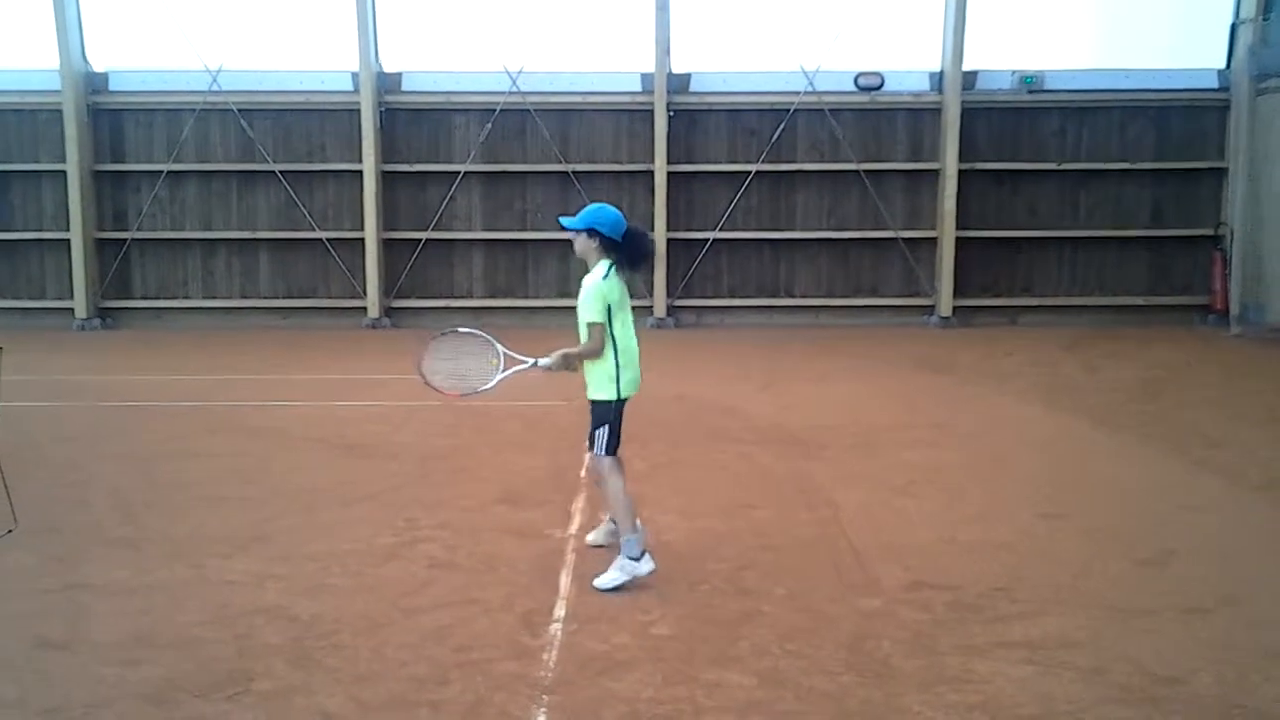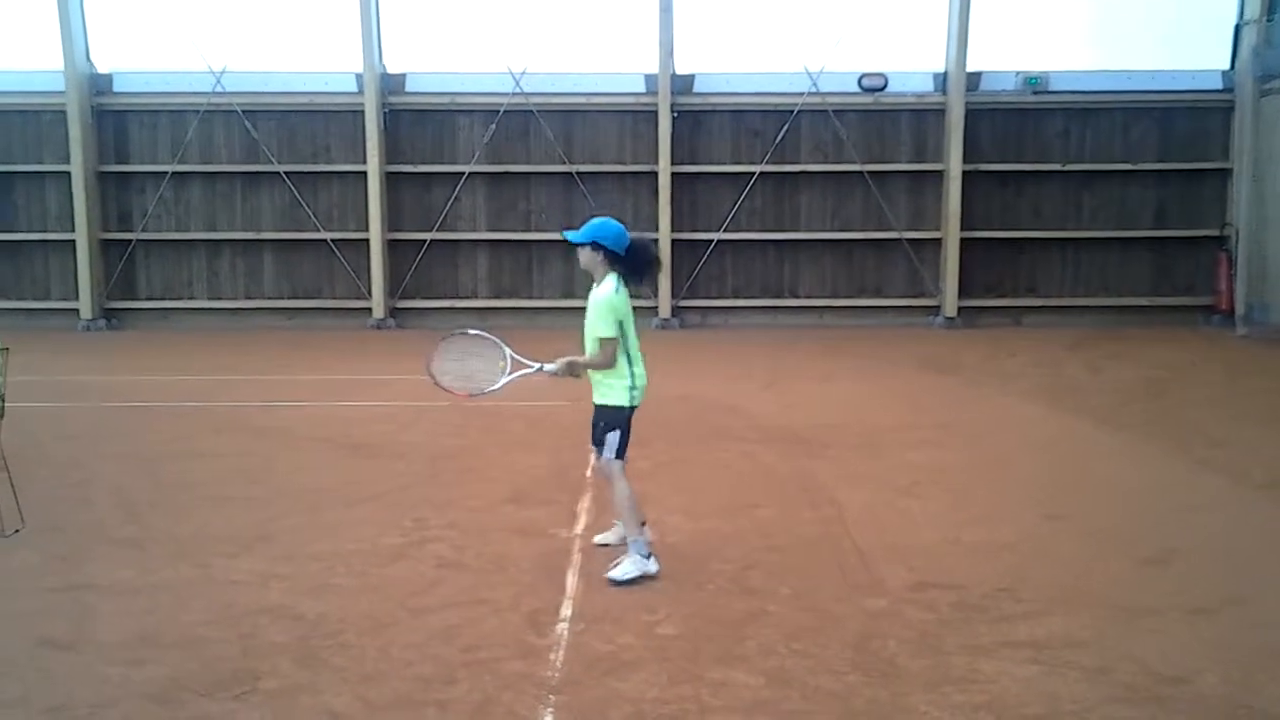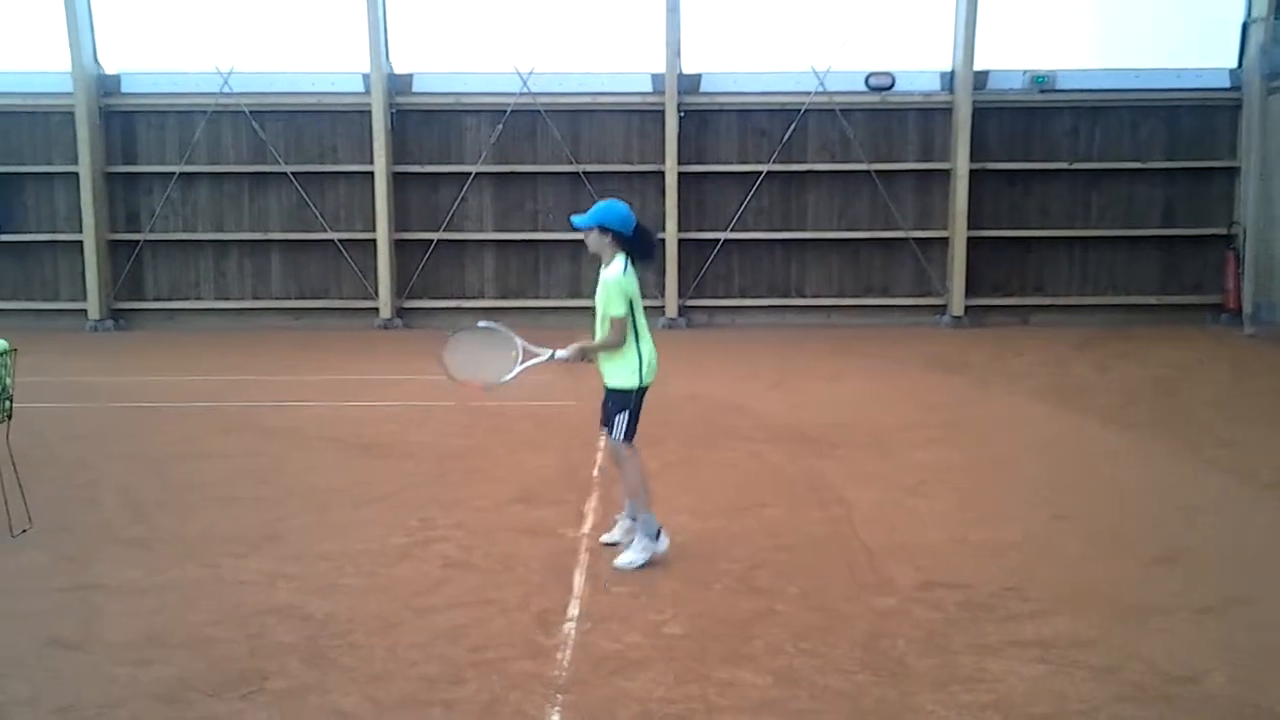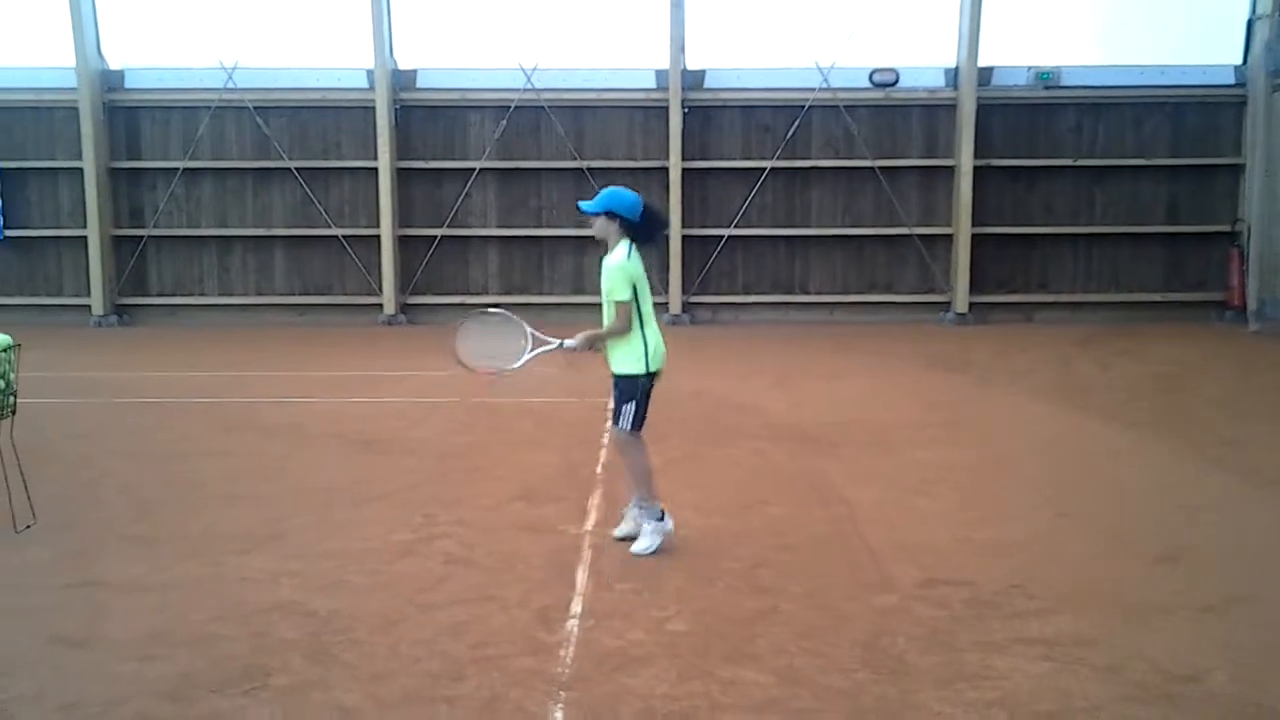
dt=0.1s
person 1, frame 1
left shoulder: (595, 282)
right shoulder: (609, 275)
left elbow: (595, 346)
left wrist: (566, 355)
right wrist: (575, 356)
left hip: (610, 385)
right hip: (608, 383)
left knee: (604, 466)
right knee: (600, 460)
left ankle: (633, 556)
right ankle: (620, 521)
person 1, frame 2
left shoulder: (604, 296)
right shoulder: (612, 287)
left elbow: (607, 358)
left wrist: (573, 363)
right wrist: (580, 363)
left hip: (618, 393)
right hip: (610, 390)
left knee: (611, 468)
right knee: (604, 461)
left ankle: (640, 554)
right ankle: (631, 525)
person 1, frame 3
left shoulder: (613, 278)
right shoulder: (617, 269)
left elbow: (616, 339)
left wrist: (582, 348)
right wrist: (590, 350)
left hip: (629, 376)
right hip: (621, 374)
left knee: (619, 450)
right knee: (618, 447)
left ankle: (649, 535)
right ankle: (632, 518)
person 1, frame 4
left shoulder: (617, 262)
right shoulder: (622, 254)
left elbow: (622, 324)
left wrist: (590, 336)
right wrist: (597, 337)
left hip: (636, 362)
right hip: (629, 360)
left knee: (623, 438)
right knee: (627, 436)
left ankle: (654, 517)
right ankle: (640, 508)
